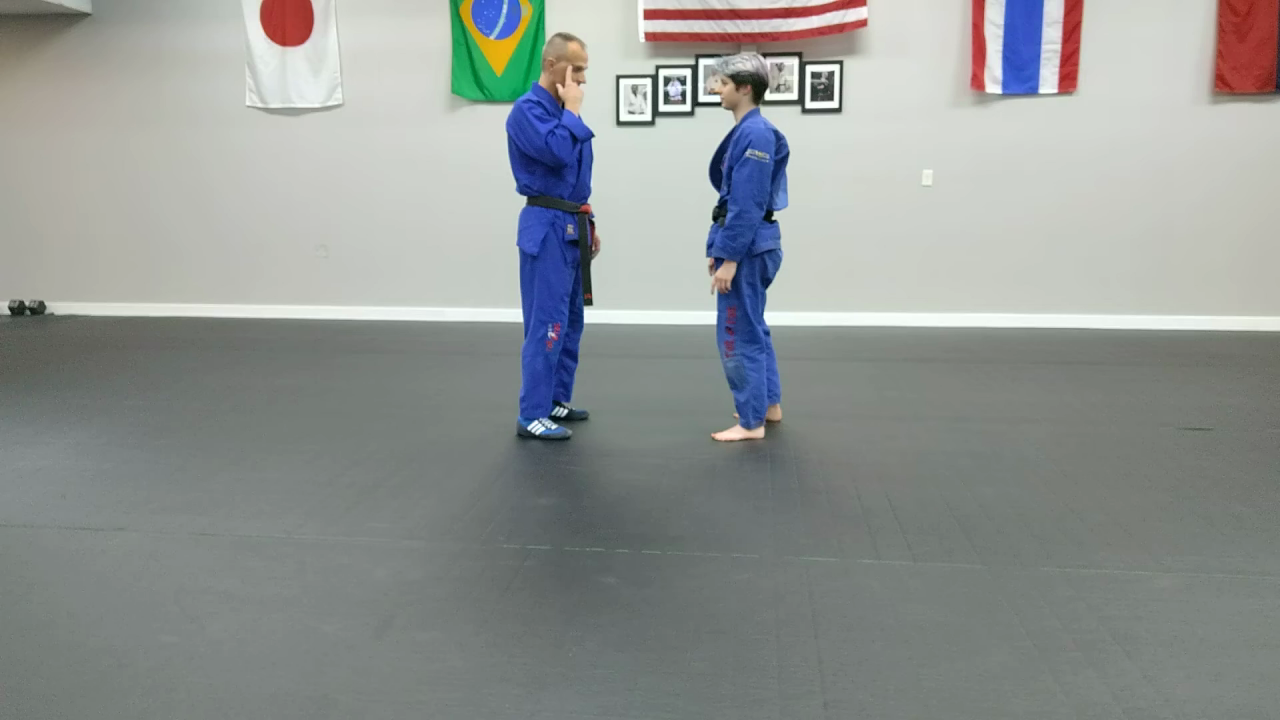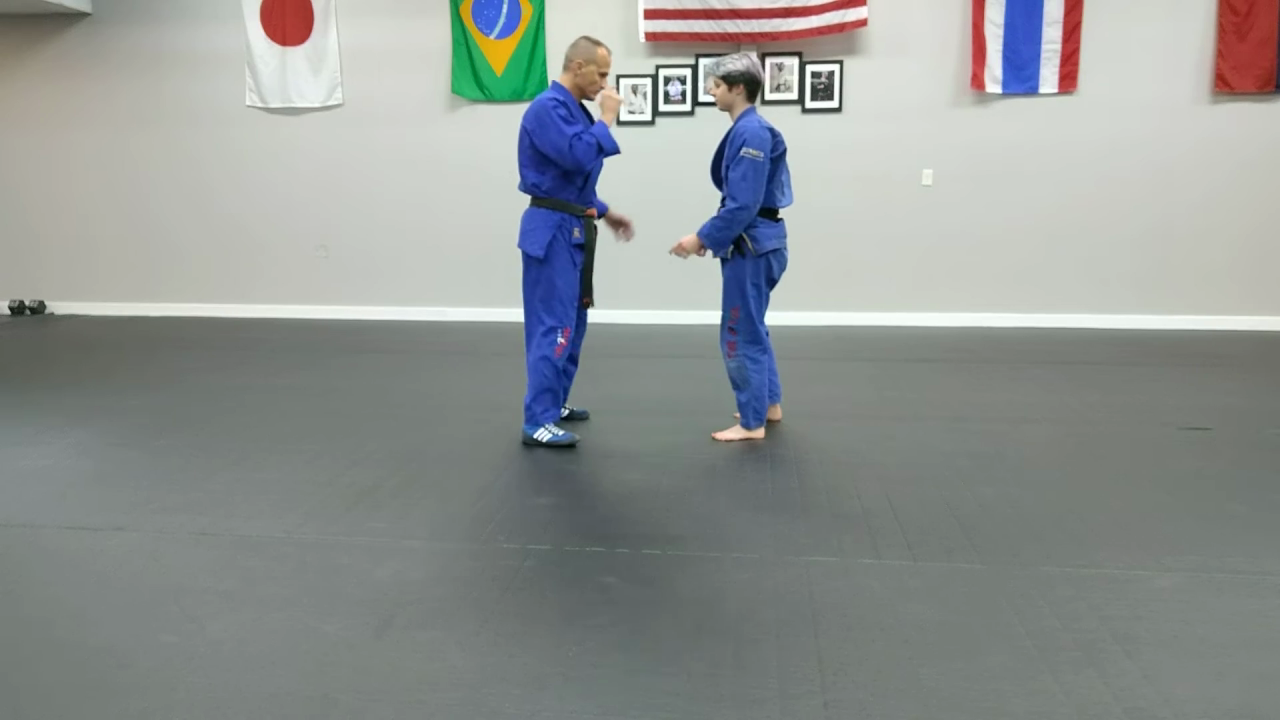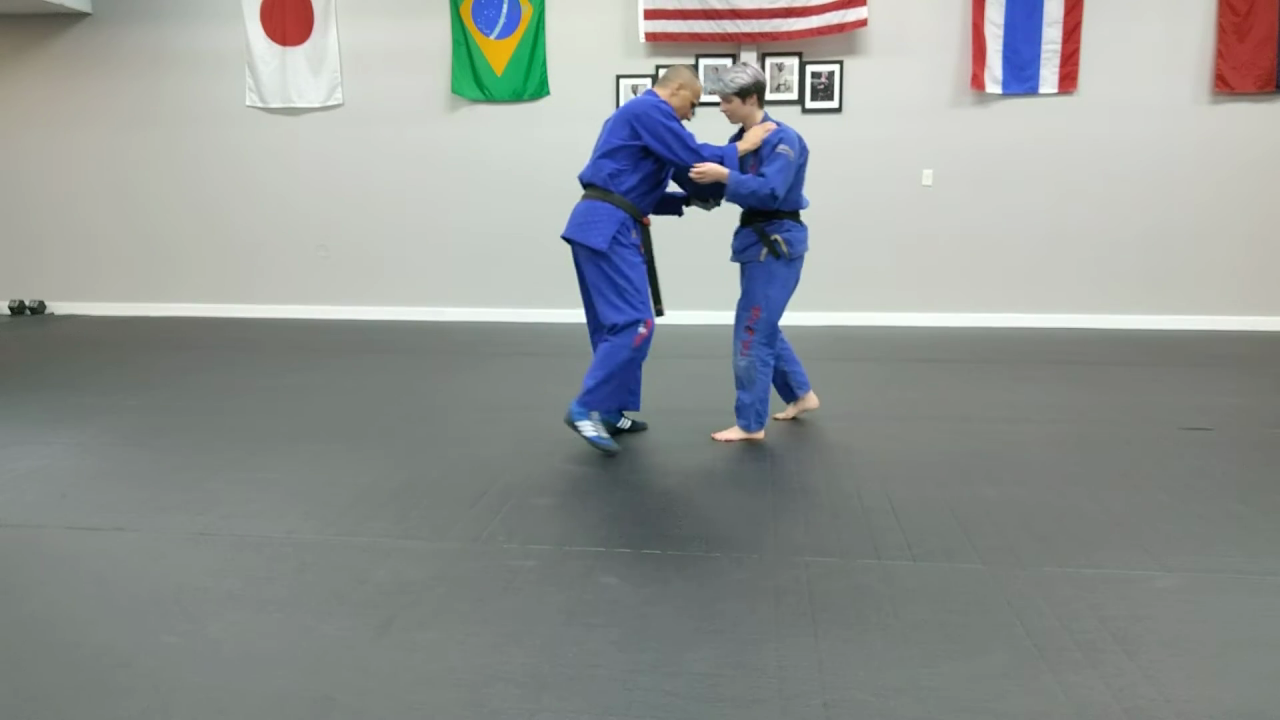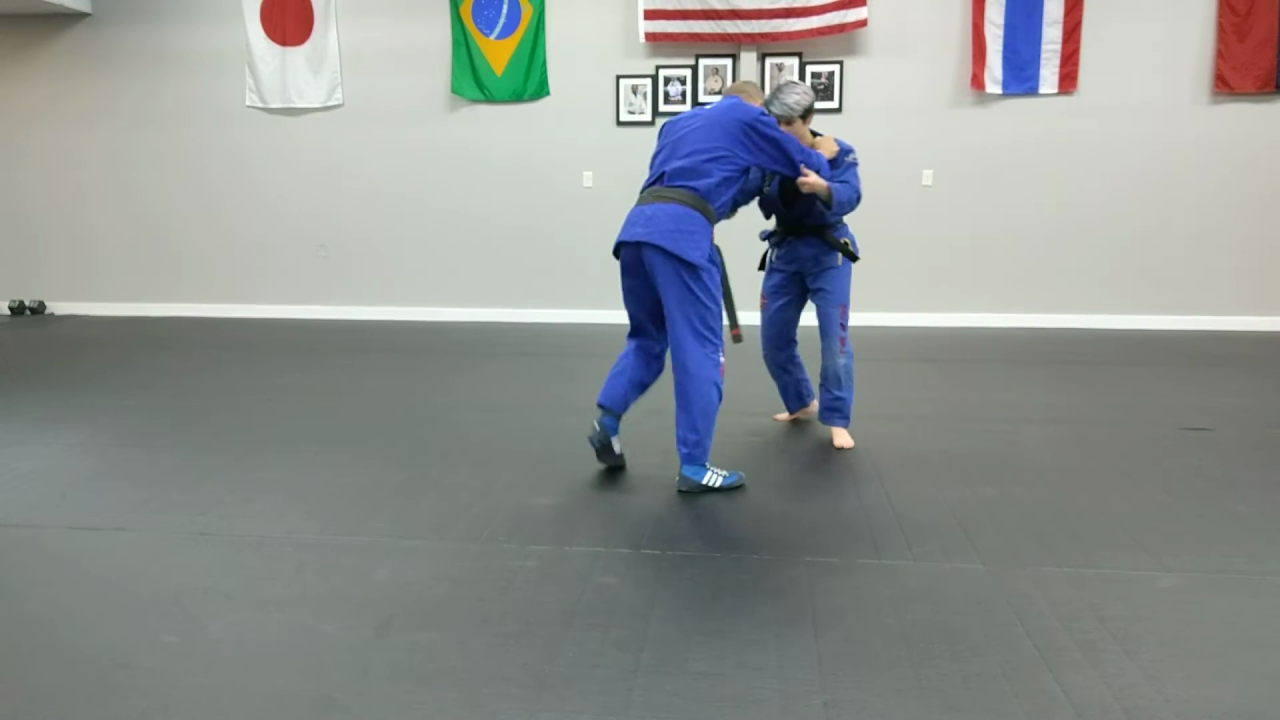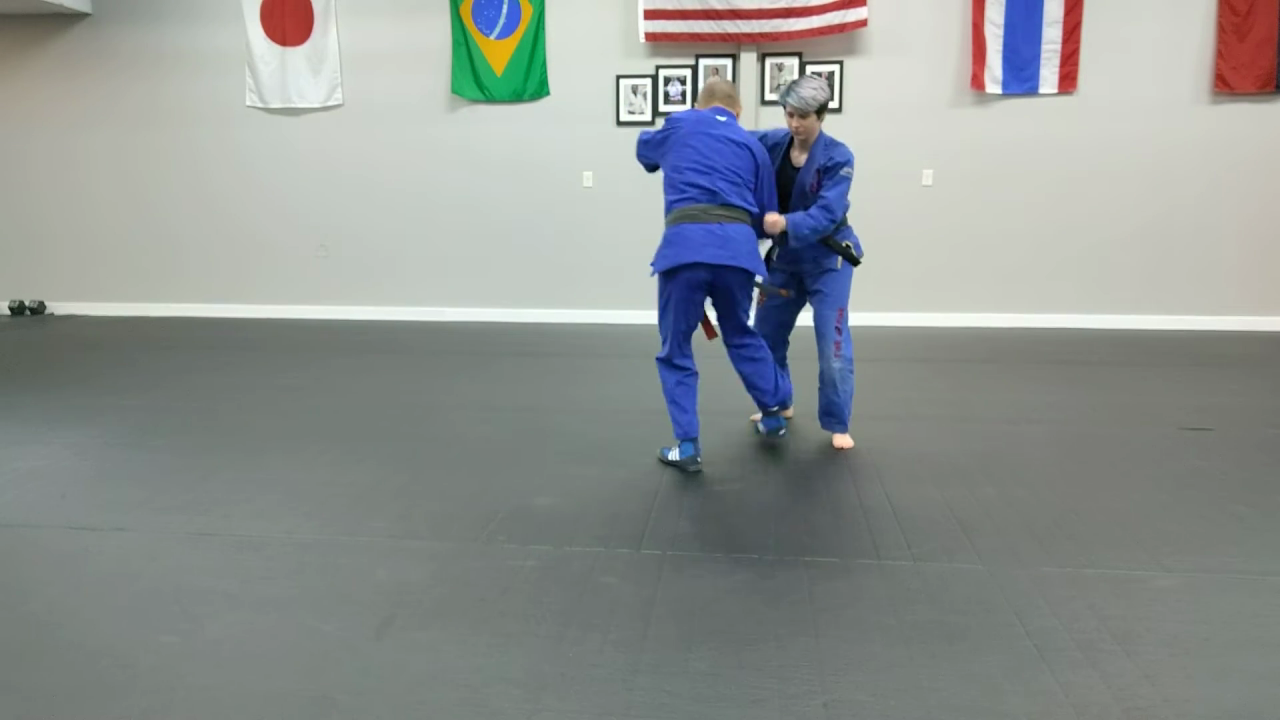
dt=0.7s
person 1, frame 1
left shoulder: (560, 110)
right shoulder: (528, 109)
right elbow: (558, 154)
left wrist: (587, 224)
right wrist: (572, 110)
left hip: (569, 226)
right hip: (548, 227)
left knee: (569, 321)
right knee: (547, 323)
left ankle: (554, 400)
right ankle: (532, 416)
person 1, frame 2
left shoulder: (573, 110)
right shoulder: (547, 108)
right elbow: (577, 157)
left wrist: (603, 212)
right wrist: (606, 120)
left hip: (570, 229)
right hip: (551, 230)
left knee: (573, 320)
right knee: (553, 325)
left ankle: (553, 401)
right ankle: (538, 422)
person 1, frame 3
left shoulder: (634, 114)
right shoulder: (650, 110)
left elbow: (637, 189)
right elbow: (692, 159)
left wrist: (689, 199)
right wrist: (743, 145)
left hip: (596, 224)
right hip: (606, 228)
left knee: (613, 324)
right knee: (634, 323)
left ankle: (611, 411)
right ankle: (584, 409)
person 1, frame 4
left shoulder: (679, 122)
right shoulder: (749, 116)
right elbow: (802, 165)
left wrist: (738, 190)
right wrist: (823, 154)
left hip: (639, 223)
right hip: (683, 232)
left knee: (647, 337)
right knee: (700, 353)
left ankle: (609, 422)
right ankle: (693, 468)
person 1, frame 5
left shoulder: (681, 123)
right shoulder: (753, 146)
left elbow: (646, 150)
right elbow: (765, 215)
left hip: (687, 243)
right hip: (738, 246)
left knee: (674, 353)
right knee: (741, 336)
left ankle: (685, 446)
right ankle: (774, 414)
person 2, frame 1
left shoulder: (755, 135)
right shoulder: (747, 131)
left elbow: (747, 205)
left wrist: (729, 258)
right wrist: (720, 249)
left hip: (745, 245)
right hip: (744, 242)
left knee: (738, 332)
right knee: (752, 327)
left ankle: (751, 422)
right ankle: (769, 404)
person 2, frame 2
left shoulder: (751, 133)
right shoulder: (748, 130)
left elbow: (743, 204)
left wrist: (702, 238)
right wrist: (711, 236)
left hip: (751, 243)
right hip: (755, 241)
left knee: (740, 332)
right knee: (751, 327)
left ankle: (752, 422)
right ankle: (769, 403)
person 2, frame 3
left shoulder: (782, 139)
right shoulder: (740, 140)
left elbow: (769, 190)
right elbow: (720, 184)
left wrist: (724, 176)
right wrist: (704, 178)
left hip: (778, 242)
right hip: (756, 240)
left knee: (751, 331)
right knee: (762, 328)
left ankle: (749, 423)
right ankle: (801, 395)
person 2, frame 4
left shoulder: (837, 152)
left elbow: (850, 196)
left wrist: (824, 188)
left hip: (827, 252)
right hip: (785, 250)
left knee: (835, 339)
right knee: (775, 339)
left ankle: (838, 421)
right ankle: (803, 402)
person 2, frame 5
left shoulder: (838, 157)
right shoulder: (773, 144)
left elbow: (829, 214)
left wrist: (785, 224)
left hip: (828, 255)
right hip: (787, 252)
left knee: (832, 341)
right knee: (766, 333)
left ankle: (839, 424)
